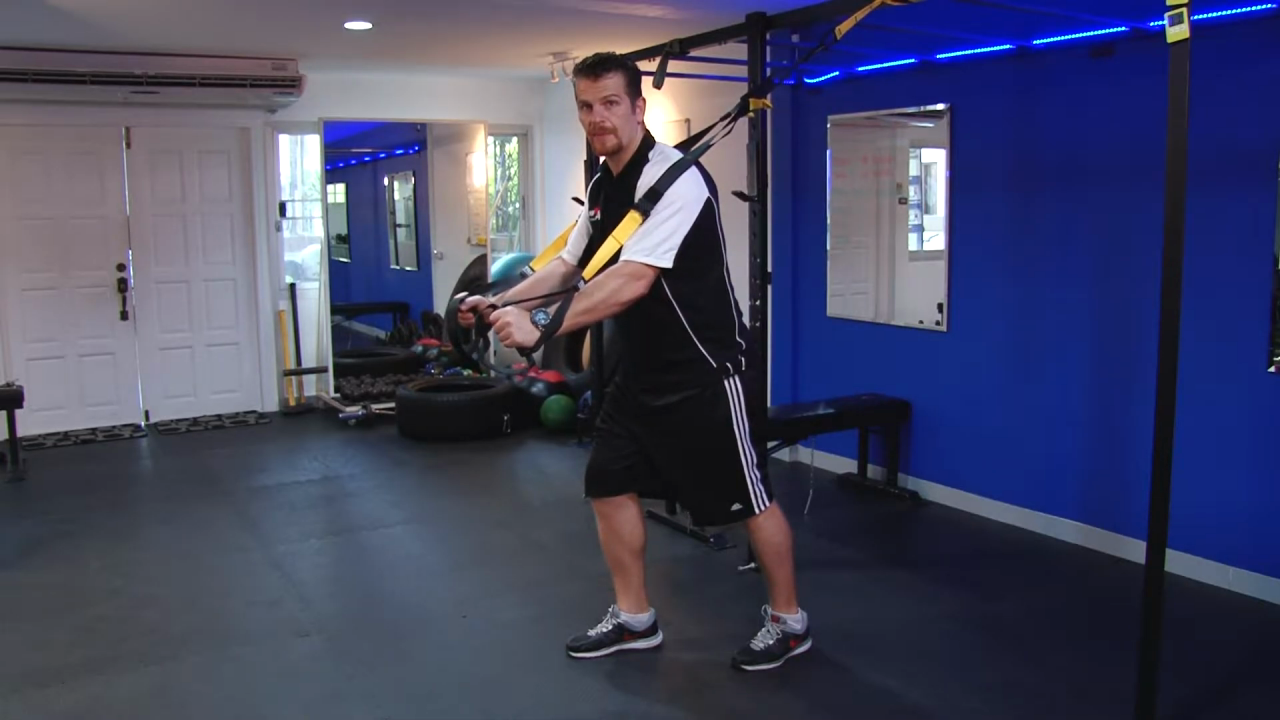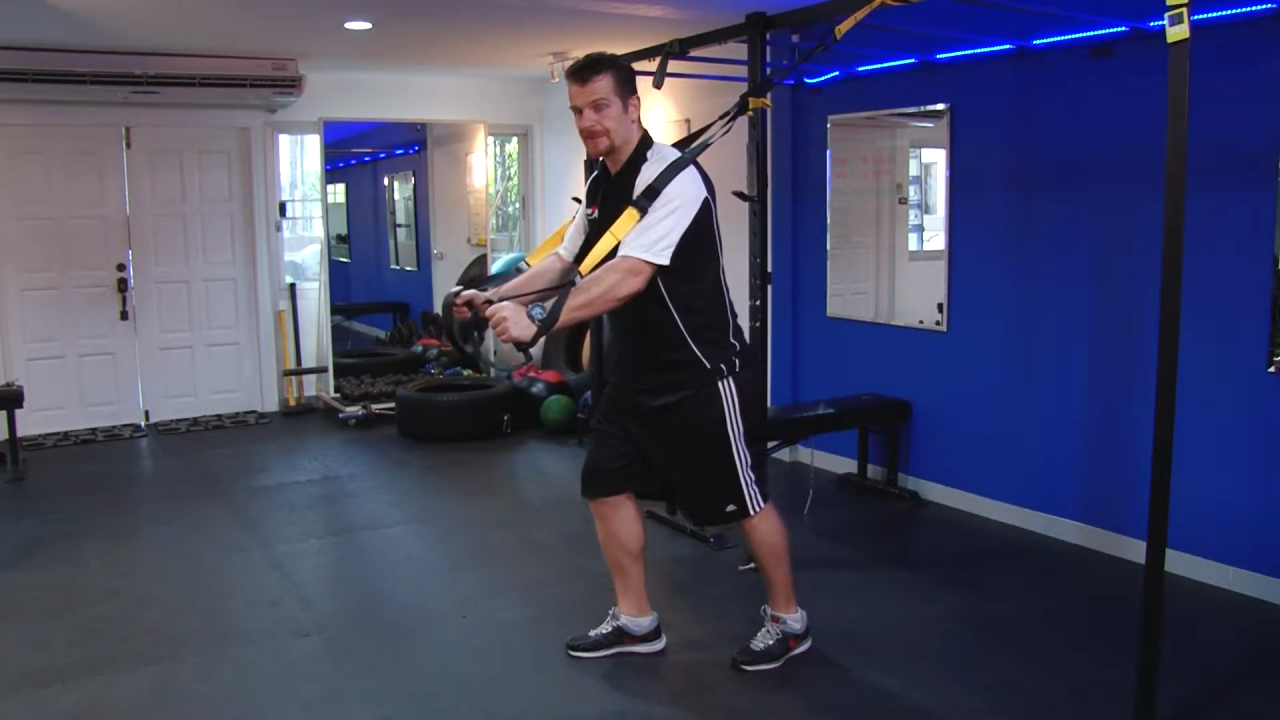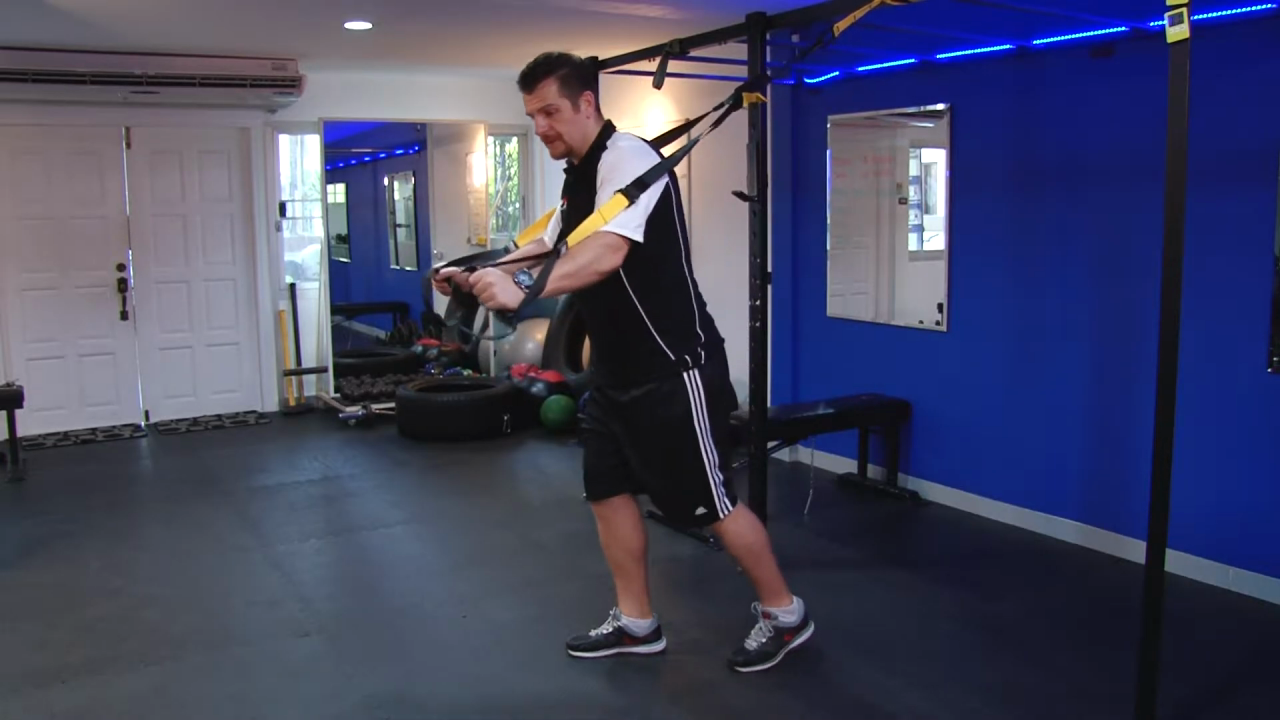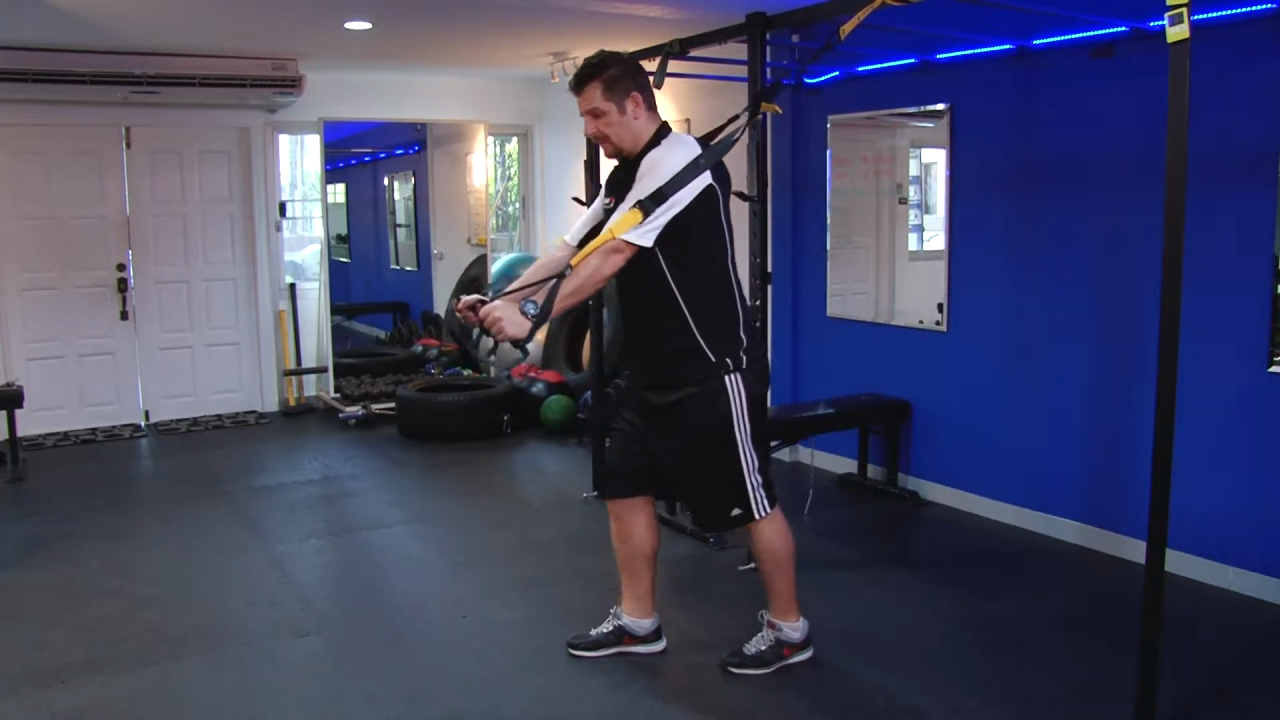
dt=0.5s
person 1, frame 1
left shoulder: (672, 178)
right shoulder: (602, 186)
left elbow: (633, 280)
right elbow: (567, 264)
left wrist: (541, 325)
right wrist: (498, 303)
left hip: (705, 370)
right hip: (643, 369)
left knee: (747, 498)
right knee: (609, 486)
left ankle: (789, 620)
right ankle: (634, 618)
person 1, frame 2
left shoulder: (670, 176)
right shoulder: (601, 184)
left elbow: (630, 275)
right elbow: (564, 260)
left wrist: (539, 320)
right wrist: (493, 297)
left hip: (702, 371)
right hip: (638, 370)
left knee: (742, 500)
right knee: (606, 486)
left ankle: (788, 620)
right ankle: (636, 620)
person 1, frame 3
left shoulder: (626, 159)
right shoulder: (580, 174)
left elbow: (607, 251)
right elbow: (549, 247)
left wrist: (522, 288)
right wrist: (476, 275)
left hip: (675, 366)
right hip: (618, 368)
left knee: (708, 501)
right knee: (607, 492)
left ankle: (783, 613)
right ankle: (636, 623)
person 1, frame 4
left shoulder: (676, 160)
right shoulder: (626, 175)
left elbow: (611, 256)
right elbow: (569, 250)
left wrist: (531, 314)
right wrist: (499, 300)
left hip: (712, 370)
right hip: (652, 370)
left knee: (746, 502)
right knee: (625, 490)
left ankle: (789, 628)
right ankle: (637, 621)
